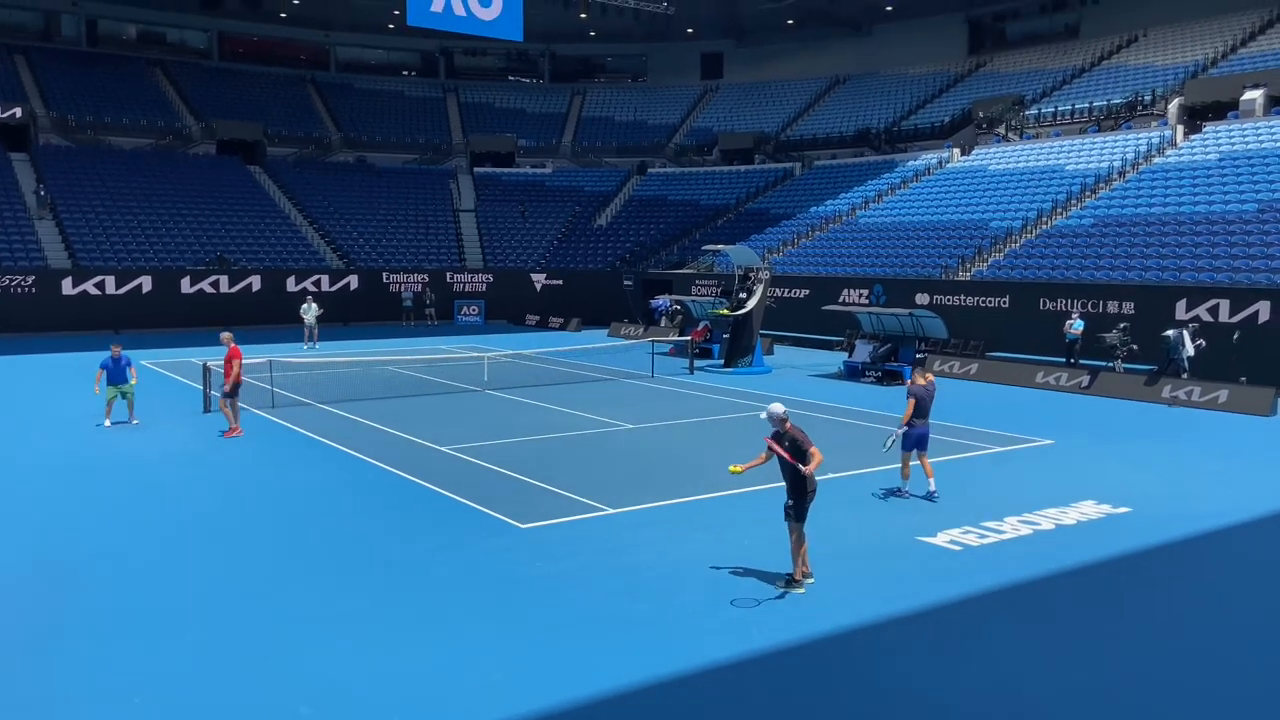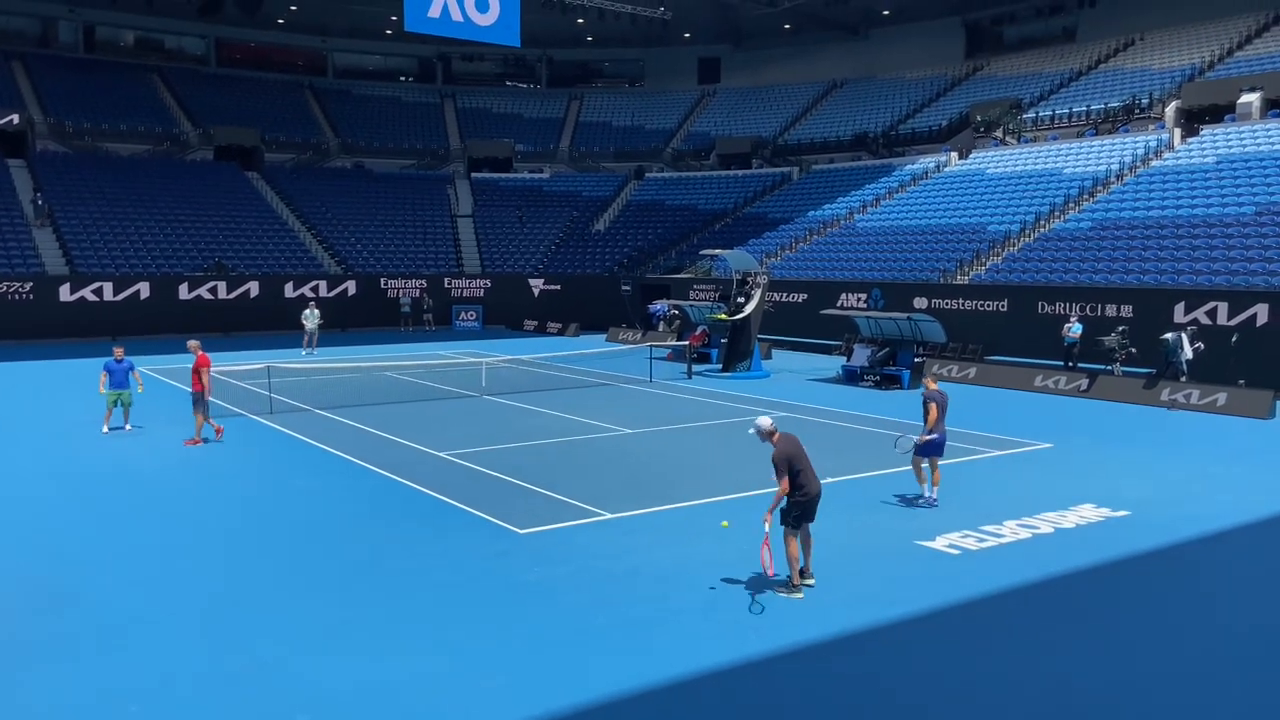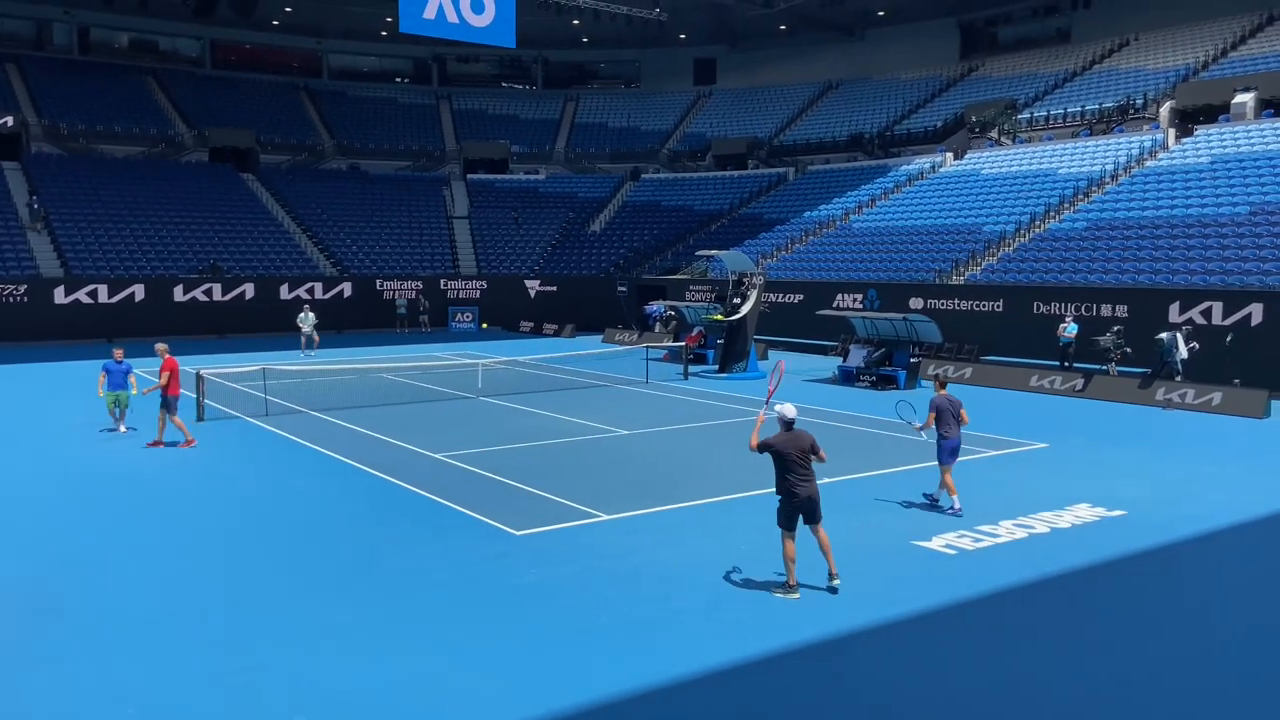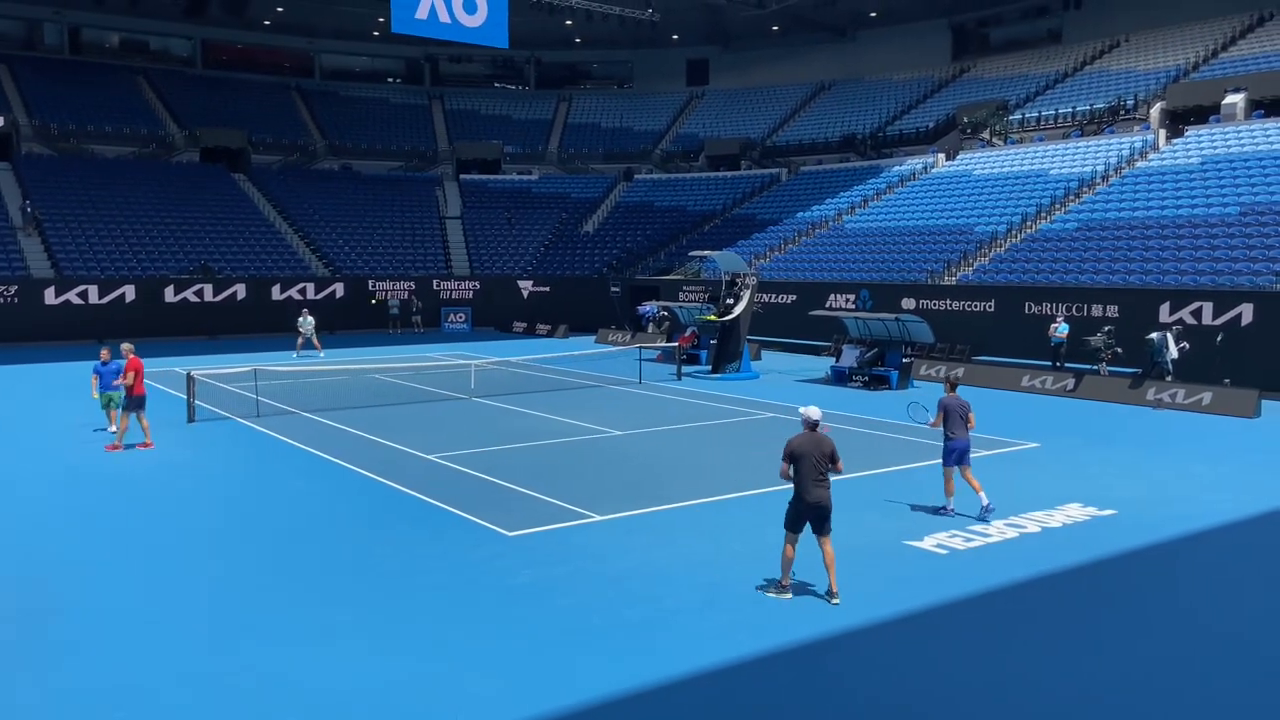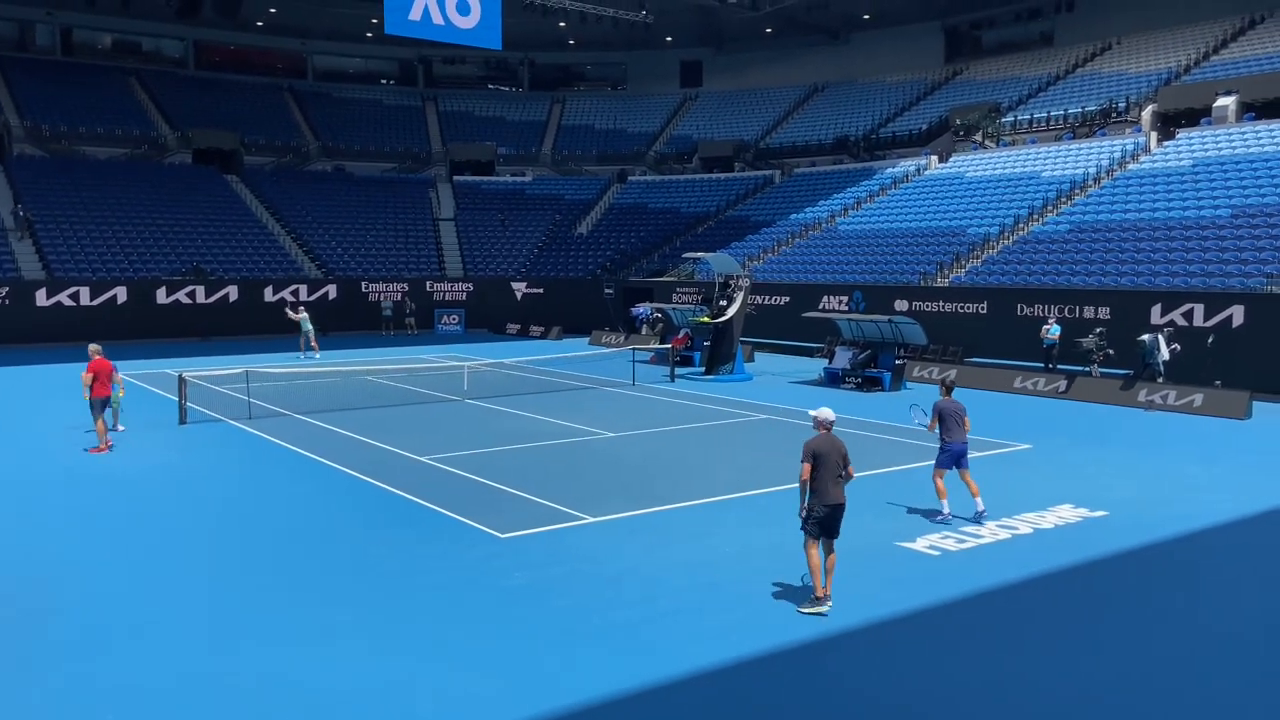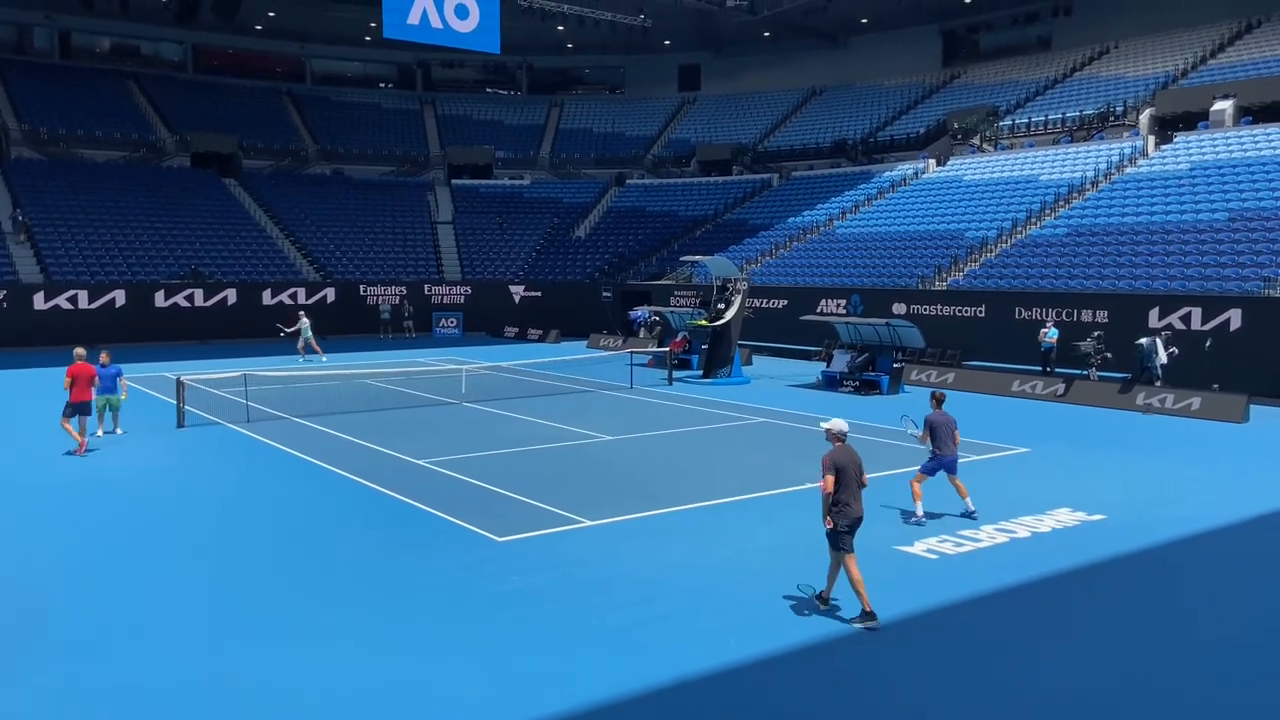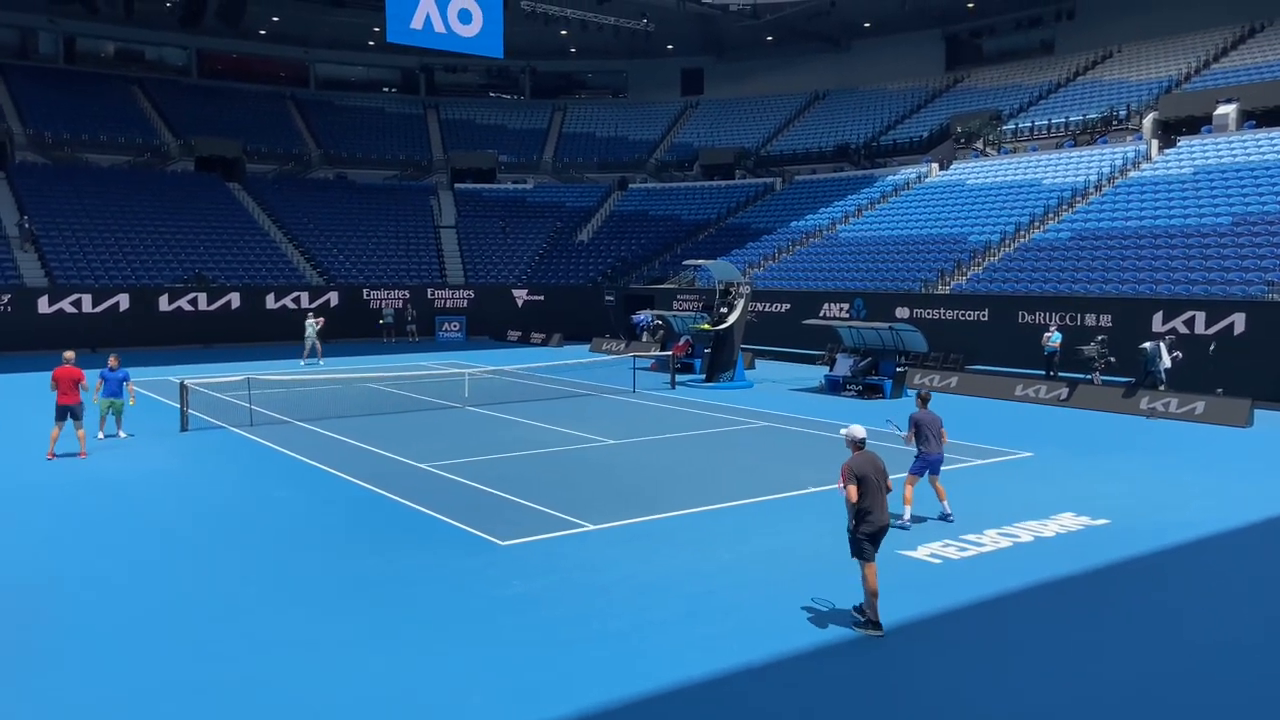
dt=0.4s
person 1, frame 1
left shoulder: (796, 435)
right shoulder: (777, 435)
left elbow: (818, 455)
right elbow: (767, 455)
left wrist: (811, 467)
right wrist: (745, 467)
left hip: (802, 490)
right hip: (794, 489)
left knee: (795, 531)
right knee: (797, 529)
left ankle: (797, 581)
right ankle: (806, 571)
person 1, frame 2
left shoulder: (778, 454)
right shoulder: (789, 438)
left elbow: (784, 489)
right elbow: (802, 454)
left wrist: (770, 511)
left hip: (802, 495)
right hip: (814, 490)
left knee: (790, 537)
right knee: (803, 529)
left ankle: (795, 585)
right ankle: (806, 573)
person 1, frame 3
left shoulder: (773, 442)
right shoulder: (806, 436)
left elbow: (753, 447)
right elbow: (822, 459)
left wrist: (758, 424)
left hip: (791, 497)
right hip: (811, 492)
left knee: (788, 538)
right knee: (818, 531)
left ankle: (791, 585)
right ankle: (833, 574)
person 1, frame 4
left shoulder: (793, 443)
right shoulder: (828, 442)
left elbow: (783, 474)
right elbow: (839, 469)
left hip: (802, 500)
right hip: (824, 500)
left knee: (790, 541)
right knee: (825, 543)
left ankle: (784, 585)
right ankle: (833, 591)
person 1, frame 5
left shoulder: (811, 444)
right shoulder: (839, 444)
left elbow: (804, 477)
right elbow: (850, 474)
left wrist: (802, 503)
left hip: (820, 503)
right hip: (839, 502)
left knee: (811, 547)
right knee: (829, 547)
left ankle: (818, 598)
right ankle: (826, 593)
person 1, frame 6
left shoulder: (830, 457)
right shoulder: (853, 454)
left elbow: (828, 490)
right elbow: (863, 483)
left wrist: (825, 514)
left hip: (840, 516)
right hip: (856, 513)
left knee: (849, 563)
right knee: (836, 555)
left ankle: (868, 612)
right ankle: (825, 596)
person 1, frame 7
left shoulder: (849, 466)
right shoulder: (876, 459)
left elbow: (852, 499)
right elbow: (889, 487)
left wrist: (850, 520)
left hip: (864, 525)
right hip: (882, 521)
left knee: (869, 571)
right knee: (867, 566)
left ankle: (874, 622)
right ankle: (866, 608)
